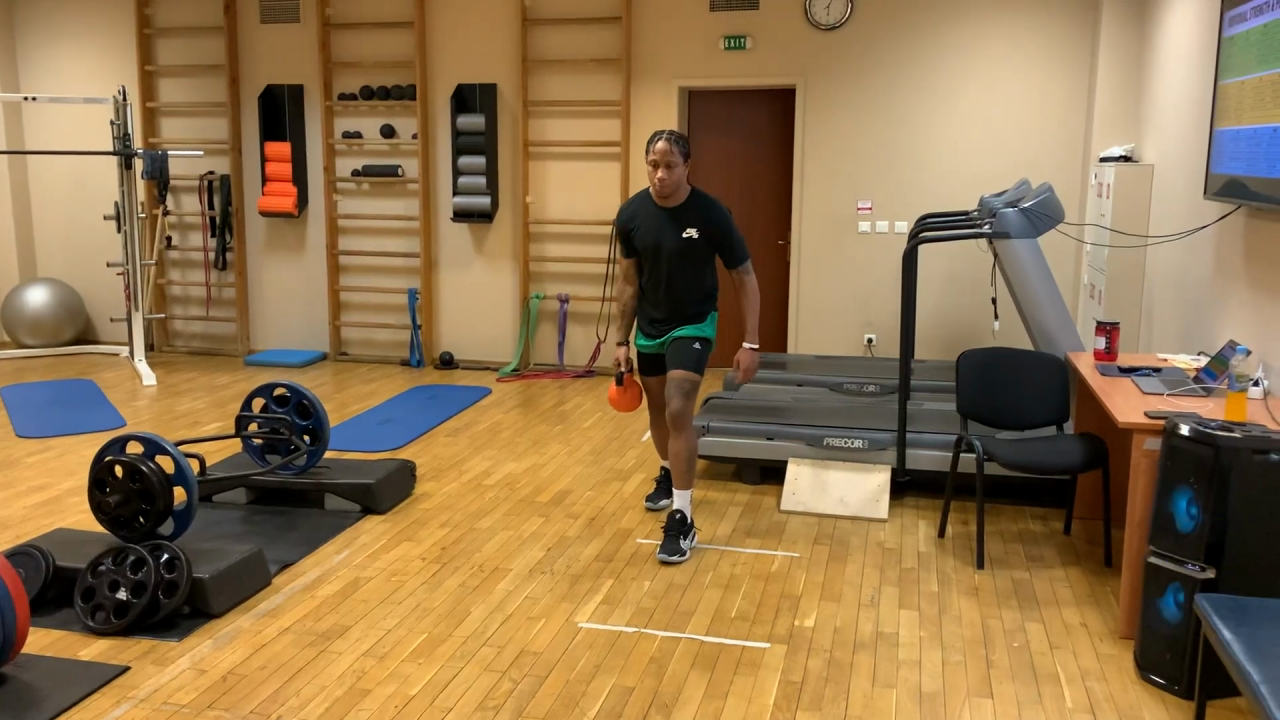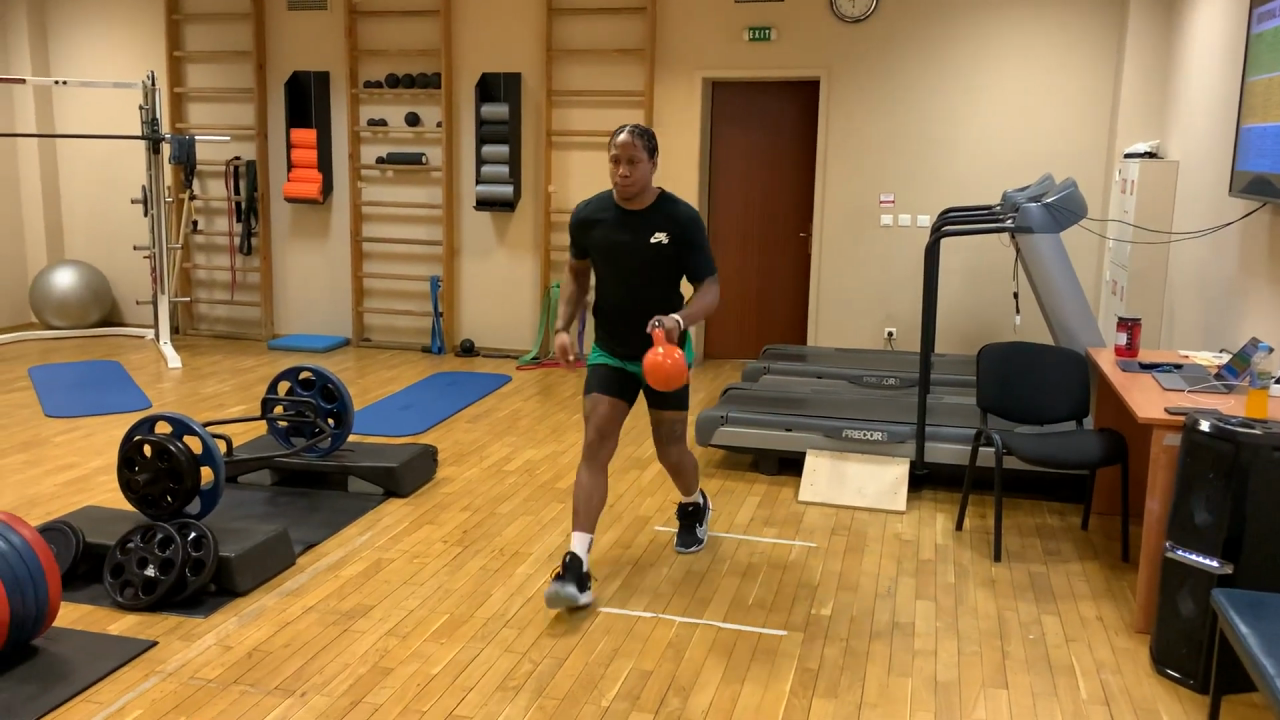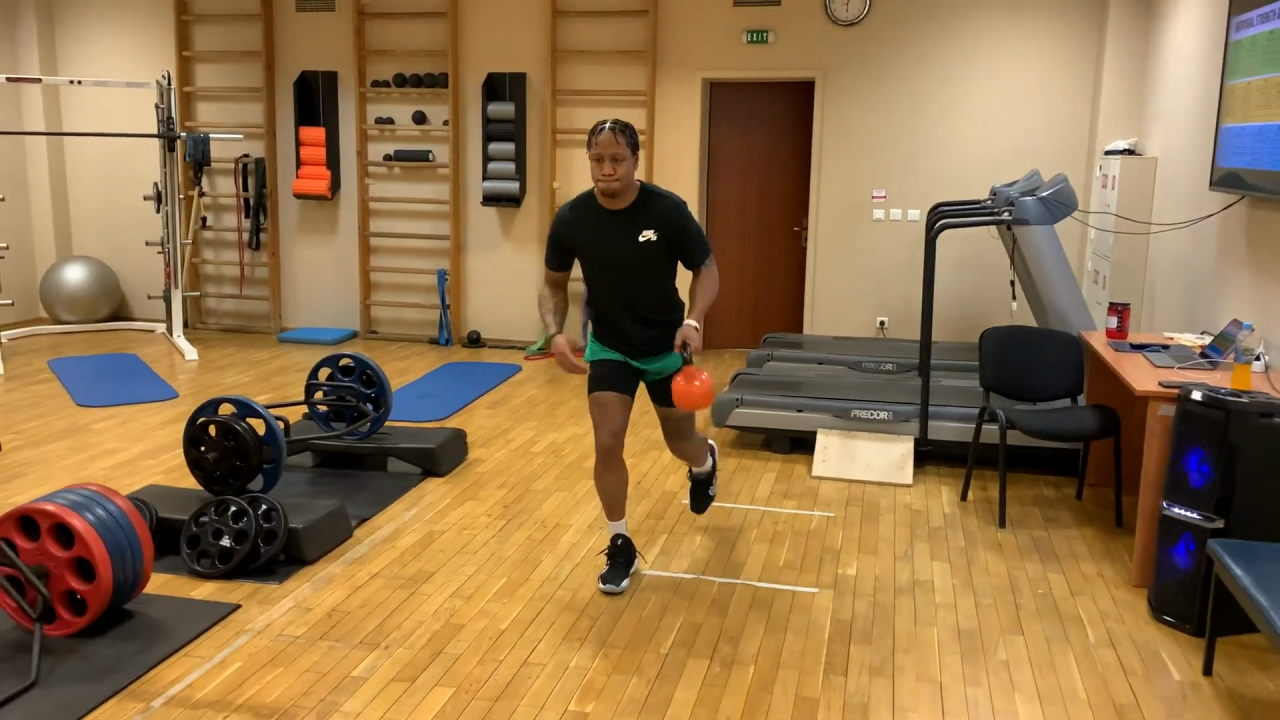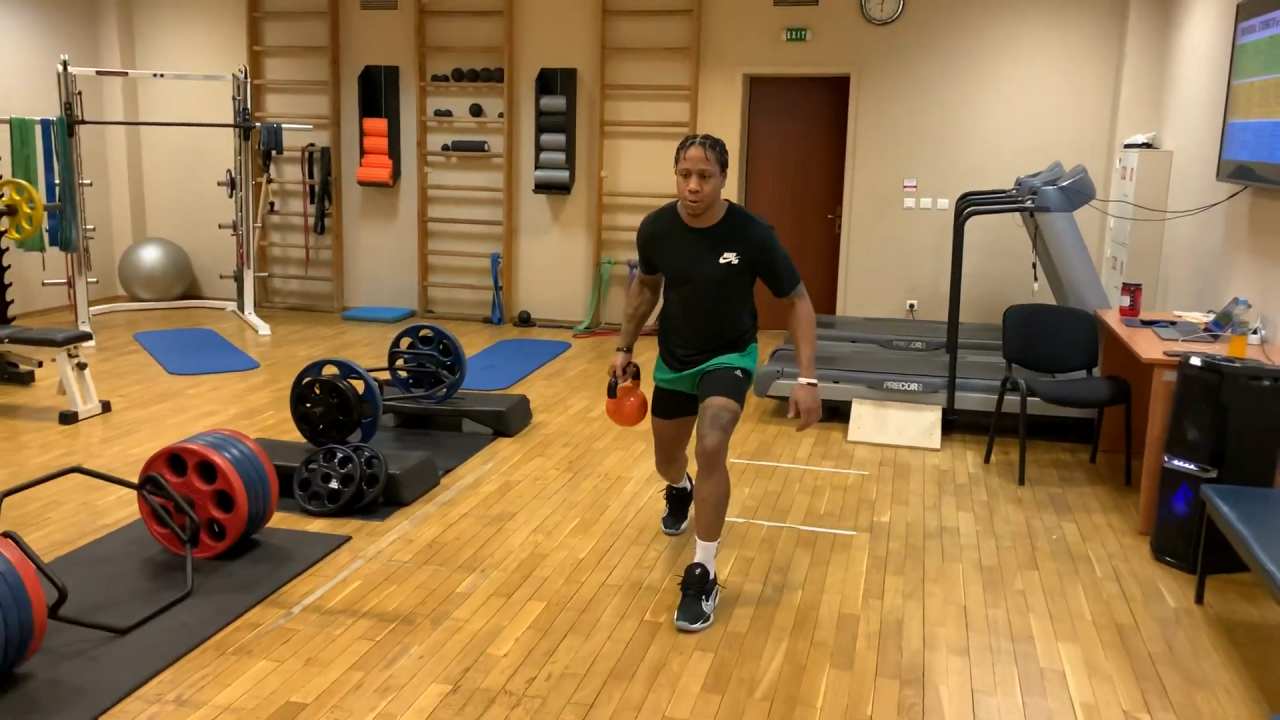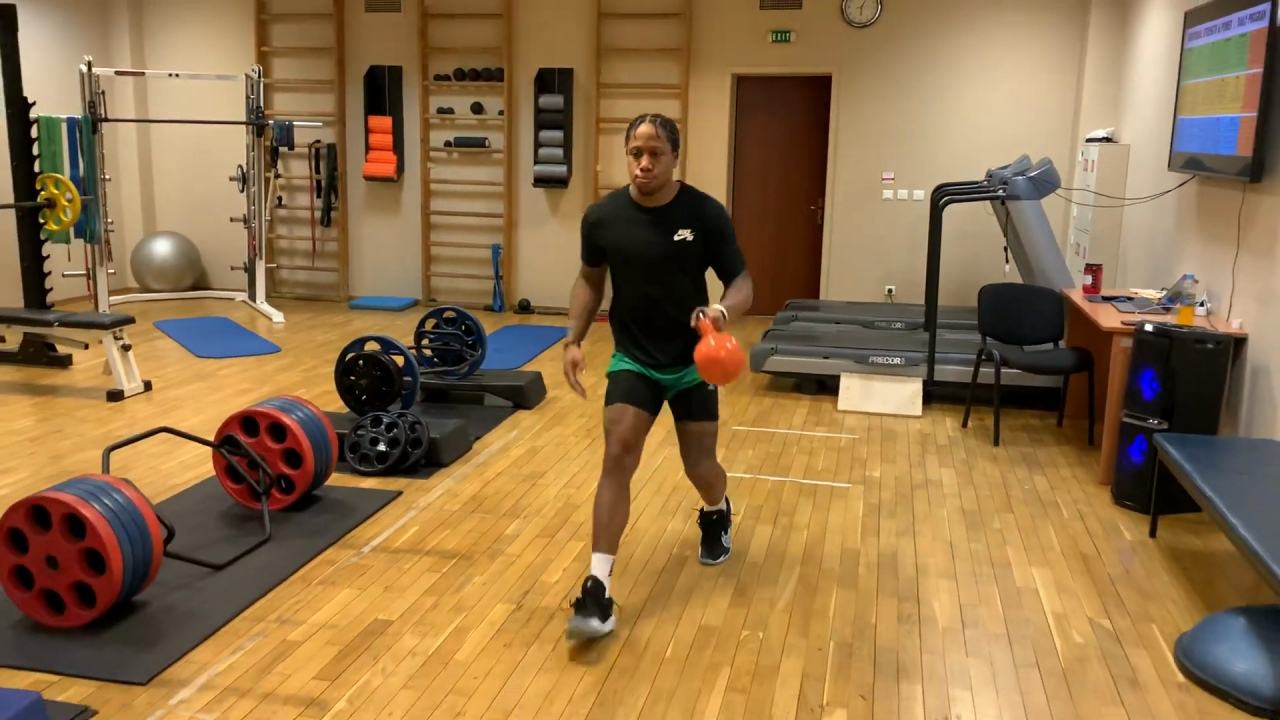
dt=1s
person 1, frame 1
left shoulder: (711, 213)
right shoulder: (631, 214)
left elbow: (744, 277)
right elbow: (629, 279)
left wrist: (750, 342)
right wrist: (622, 340)
left hip: (693, 325)
right hip: (649, 327)
left knee: (678, 412)
right knee: (657, 411)
left ankle: (681, 518)
right ankle: (668, 474)
person 1, frame 2
left shoulder: (681, 219)
right shoulder: (588, 215)
left elbow: (708, 287)
right elbow: (577, 272)
left wrist: (679, 320)
right wrist: (563, 326)
right hip: (610, 352)
left knee: (671, 451)
right knee: (595, 445)
left ankle: (693, 507)
right ankle: (576, 565)
person 1, frame 3
left shoulder: (668, 210)
right shoulder: (570, 218)
left elbow: (707, 269)
right elbow: (552, 283)
left wrist: (694, 319)
right wrist: (554, 332)
left hip: (664, 344)
right hip: (609, 346)
left knee: (683, 445)
right knee: (607, 445)
left ankle: (704, 458)
right ankle: (620, 545)
person 1, frame 4
left shoulder: (752, 234)
right shoulder: (655, 229)
left elbow: (797, 301)
left wrist: (807, 379)
right wrist: (625, 347)
left hip: (729, 356)
right hip: (673, 358)
left knee: (711, 449)
right knee: (666, 460)
left ankle: (702, 573)
right ankle: (680, 491)
person 1, frame 5
left shoulder: (706, 213)
right shoulder: (603, 216)
left elbow: (740, 281)
right elbow: (590, 280)
left wrist: (721, 312)
right wrist: (574, 344)
left hip: (691, 359)
right hip: (633, 359)
left knee: (700, 469)
right knee: (618, 459)
left ankle: (717, 513)
